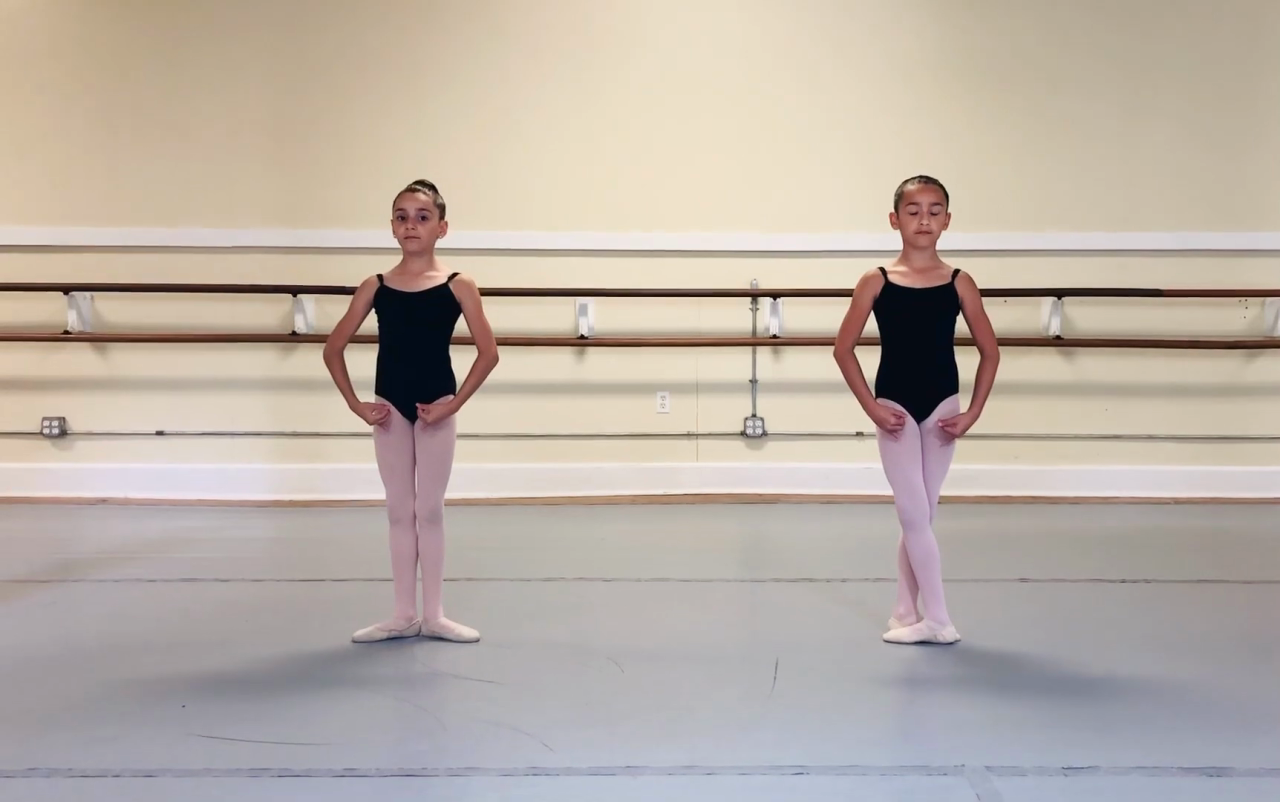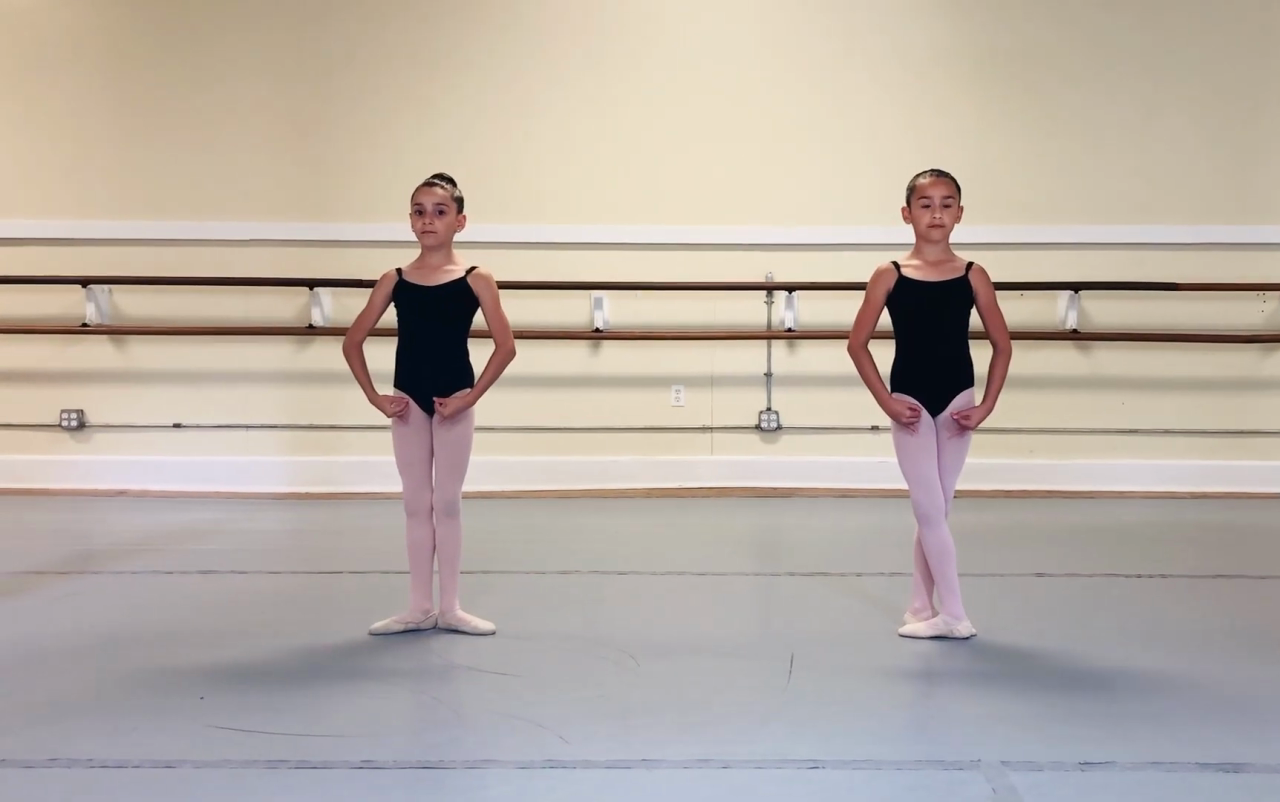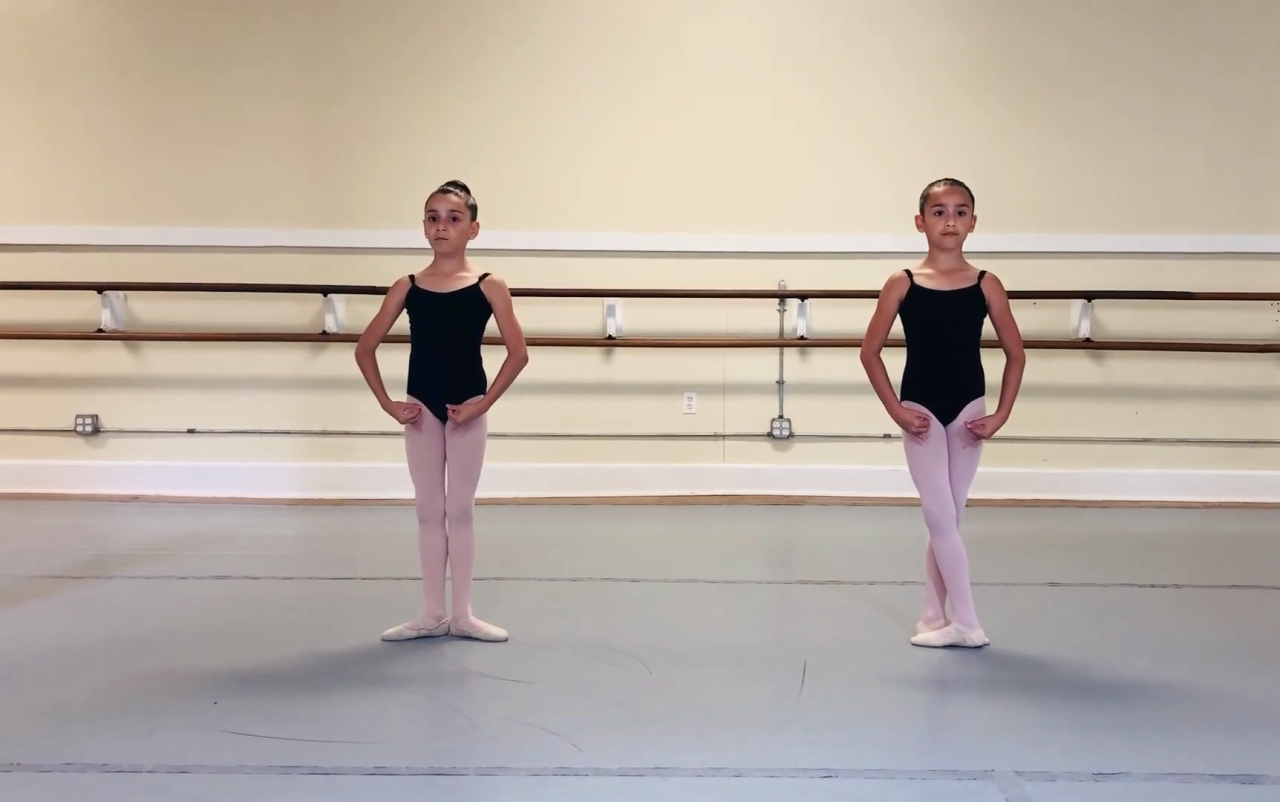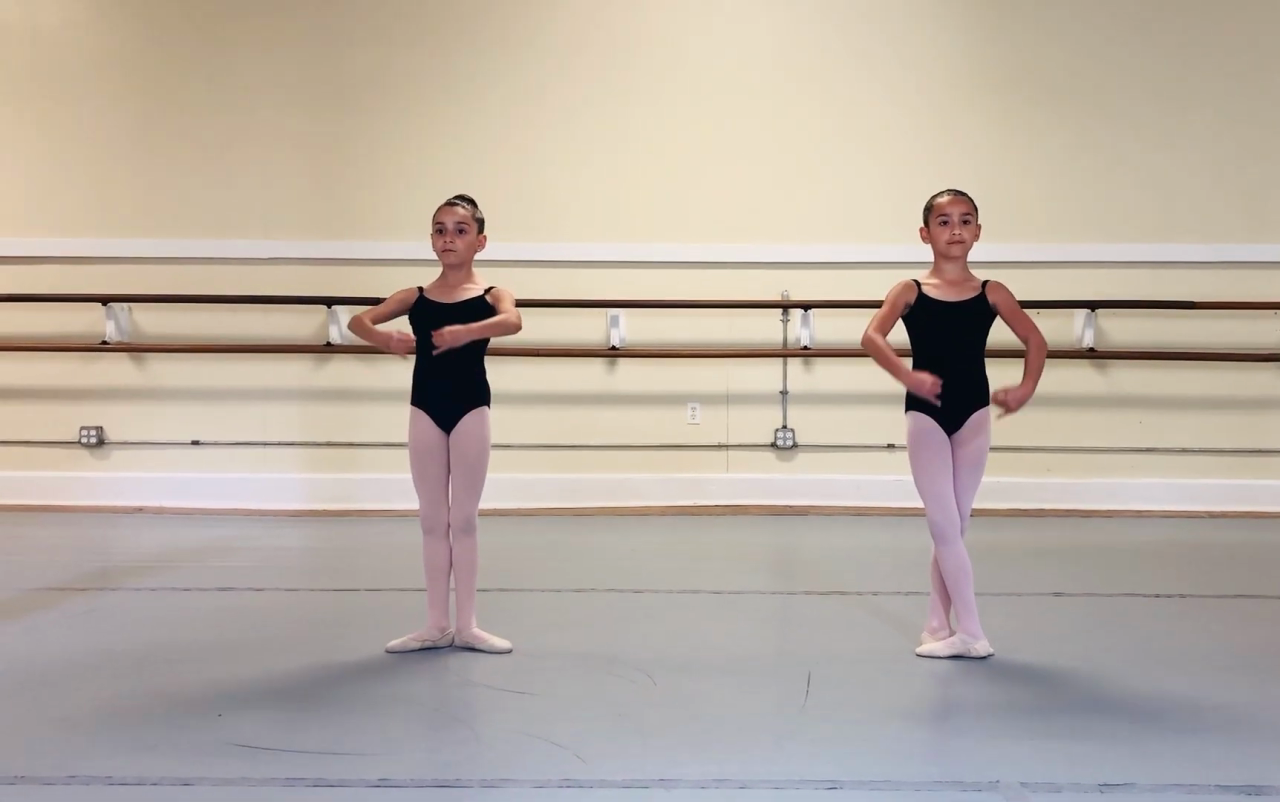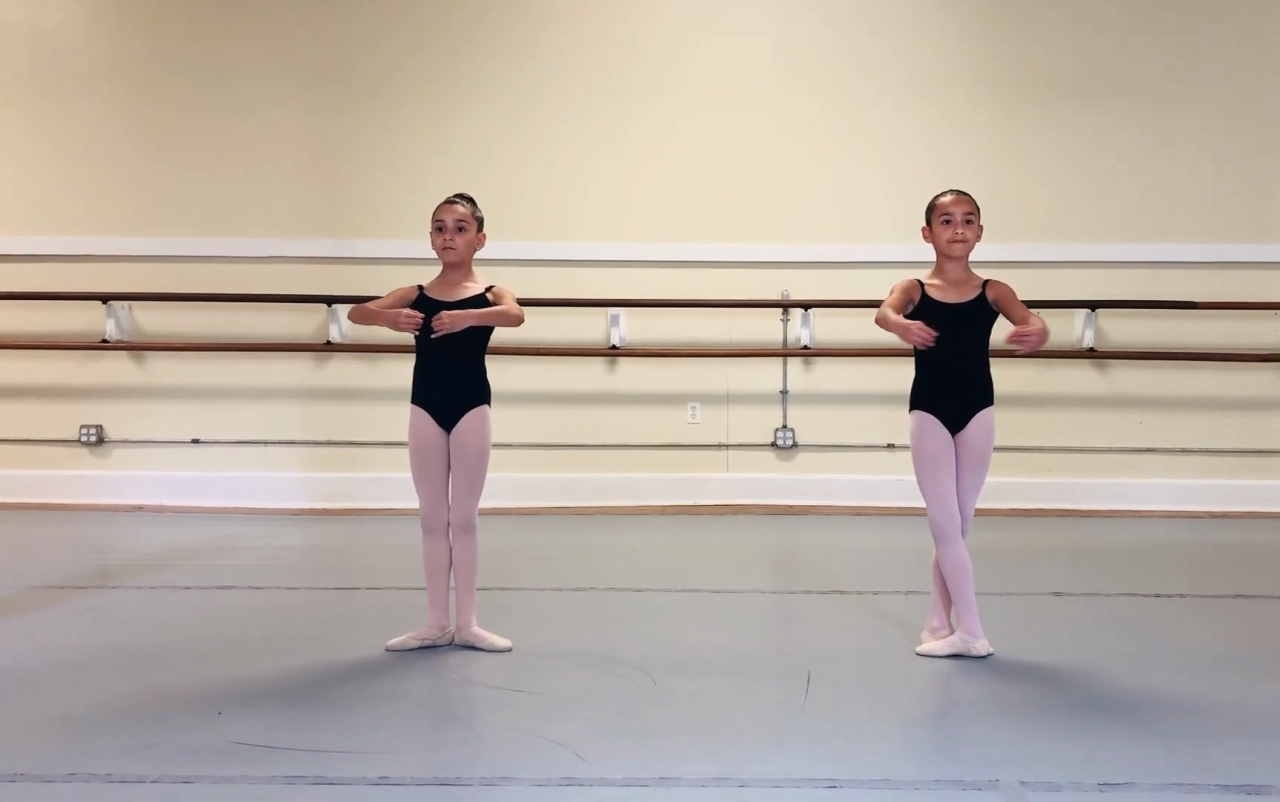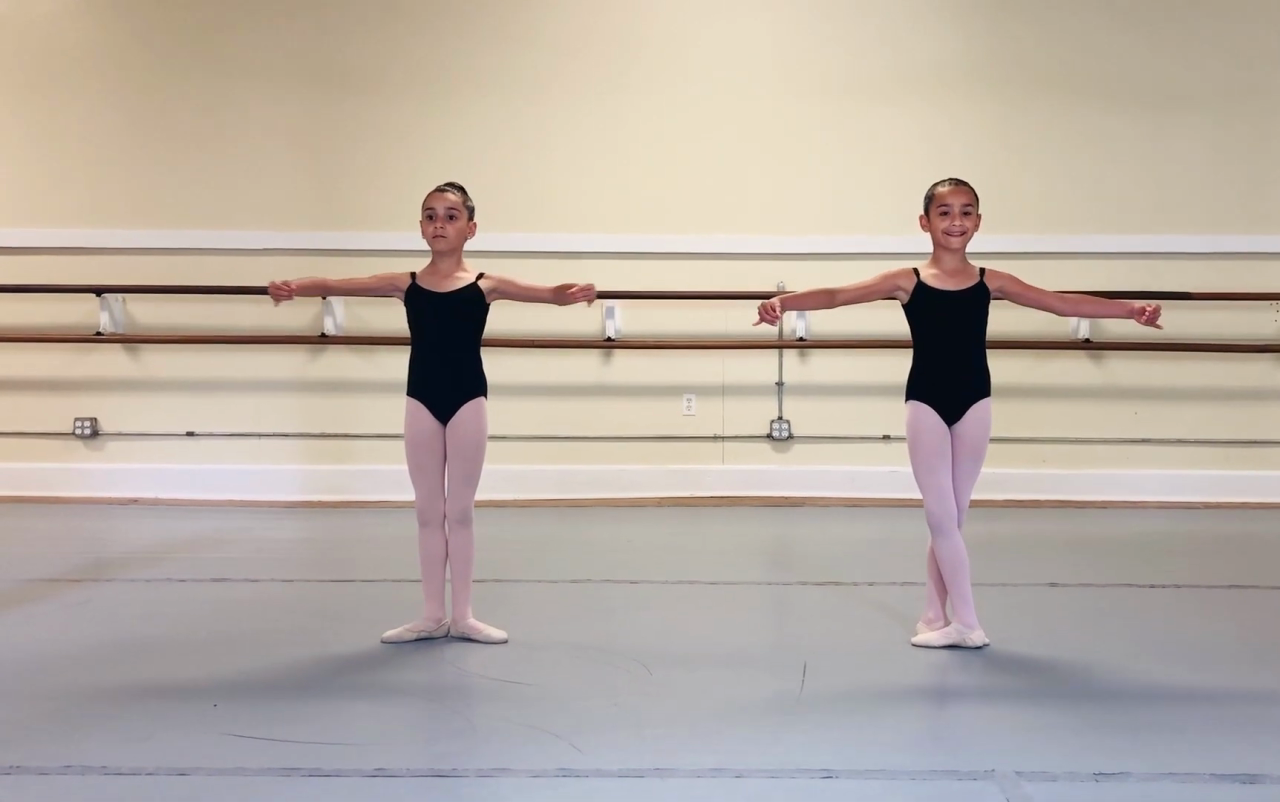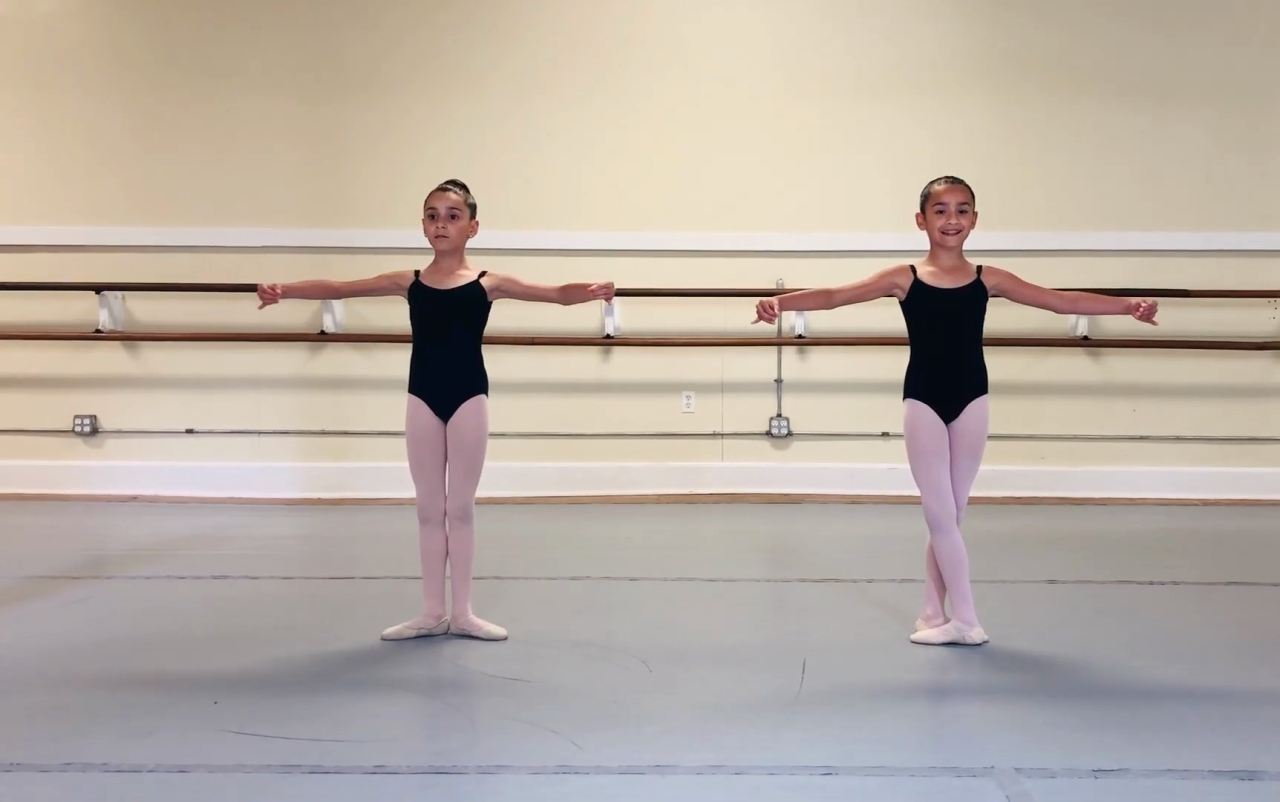
dt=0.7s
person 1, frame 1
left shoulder: (959, 282)
right shoulder: (876, 281)
left elbow: (989, 351)
right elbow: (844, 348)
left wrist: (973, 412)
right wrist: (871, 407)
left hip: (941, 406)
right hip: (896, 407)
left knee: (920, 517)
right knee: (914, 515)
left ankle: (906, 614)
right ankle: (936, 618)
person 1, frame 2
left shoulder: (973, 276)
right shoulder: (890, 276)
left elbow: (1002, 345)
right elbow: (857, 343)
left wrist: (987, 404)
right wrist: (886, 401)
left hip: (957, 399)
right hip: (910, 401)
left knee: (937, 511)
right knee: (929, 510)
left ankle: (921, 609)
right ankle: (953, 614)
person 1, frame 3
left shoulder: (986, 284)
right shoulder: (902, 284)
left elbow: (1015, 353)
right elbow: (870, 351)
left wrist: (1002, 413)
right wrist: (895, 410)
left hip: (967, 408)
right hip: (921, 409)
left knee: (948, 519)
right knee: (940, 518)
left ankle: (934, 617)
right ankle: (965, 622)
person 1, frame 4
left shoulder: (991, 293)
right shoulder: (910, 291)
left elbow: (1035, 340)
right elbow: (871, 336)
left wrist: (1027, 384)
right wrist: (906, 375)
left hip: (974, 415)
right hip: (926, 414)
left knee: (954, 527)
right knee: (944, 525)
left ankle: (939, 626)
right ankle: (970, 632)
person 1, frame 5
left shoulder: (992, 291)
right shoulder: (912, 288)
left elbow: (1032, 322)
right elbow: (884, 313)
left wrist: (1034, 334)
right wrist: (902, 326)
left hip: (976, 412)
right hip: (928, 413)
left knee: (957, 526)
right knee: (945, 525)
left ankle: (939, 625)
right ankle: (969, 631)
person 1, frame 6
left shoulder: (990, 282)
right shoulder: (907, 280)
left elbow: (1063, 303)
right elbow: (836, 295)
left wrist: (1131, 309)
right wrist: (783, 302)
left hip: (973, 402)
right hip: (925, 402)
left knee: (952, 518)
right knee: (941, 517)
left ankle: (934, 617)
right ankle: (966, 623)
person 1, frame 7
left shoulder: (988, 279)
right shoulder: (904, 278)
left elbow: (1060, 300)
right elbow: (834, 296)
left wrist: (1128, 306)
right wrist: (780, 303)
left hip: (971, 400)
right hip: (923, 401)
left knee: (951, 515)
right knee: (940, 515)
left ankle: (934, 614)
right ankle: (965, 619)
person 2, frame 1
left shoulder: (458, 285)
right shoulder: (376, 286)
left elbow: (488, 353)
right elbow: (333, 348)
left wrist: (455, 403)
right wrist: (356, 404)
left hip: (436, 409)
right hip: (390, 409)
left knee: (430, 511)
right knee: (399, 512)
left ankle: (433, 614)
right ankle: (404, 614)
person 2, frame 2
left shoulder: (476, 279)
right shoulder: (394, 281)
left elbow: (505, 346)
right elbow: (352, 342)
left wrist: (472, 396)
right wrist: (374, 397)
left hip: (454, 401)
right hip: (408, 401)
left knee: (447, 503)
right knee: (416, 504)
left ankle: (449, 607)
right ankle: (420, 607)
person 2, frame 3
left shoulder: (489, 286)
right shoulder: (407, 287)
left elbow: (518, 352)
right elbow: (365, 348)
left wrist: (485, 402)
right wrist: (387, 403)
left hip: (467, 407)
right hip: (421, 407)
left knee: (460, 509)
right knee: (428, 510)
left ankle: (462, 613)
right ankle: (433, 612)
person 2, frame 4
left shoulder: (491, 297)
right shoulder: (415, 297)
left elbow: (512, 322)
right elbow: (358, 320)
left wrist: (467, 333)
right wrist: (381, 337)
left hip: (470, 411)
right hip: (425, 411)
left knee: (463, 520)
right knee: (432, 520)
left ankle: (467, 625)
right ankle: (437, 624)
person 2, frame 5
left shoulder: (490, 295)
right shoulder: (414, 295)
left elbow: (516, 315)
right elbow: (356, 312)
left wrist: (468, 317)
right wrist: (387, 317)
left hip: (471, 409)
right hip: (425, 409)
left knee: (464, 518)
right knee: (432, 519)
left ankle: (467, 623)
right ankle: (436, 623)
person 2, frame 6
left shoulder: (485, 285)
right shoulder: (405, 284)
left elbow: (550, 293)
right elbow: (335, 285)
left wrist: (575, 292)
right wrist: (293, 287)
left hip: (468, 400)
right hip: (421, 401)
left knee: (460, 511)
right knee: (428, 511)
left ankle: (462, 615)
right ankle: (433, 615)
person 2, frame 7
left shoulder: (488, 283)
right shoulder: (408, 282)
left elbow: (557, 294)
right elbow: (337, 287)
left wrist: (592, 291)
right wrist: (283, 289)
left hip: (469, 398)
right hip: (422, 398)
left knee: (461, 508)
right knee: (428, 508)
left ankle: (462, 612)
right ankle: (433, 611)
